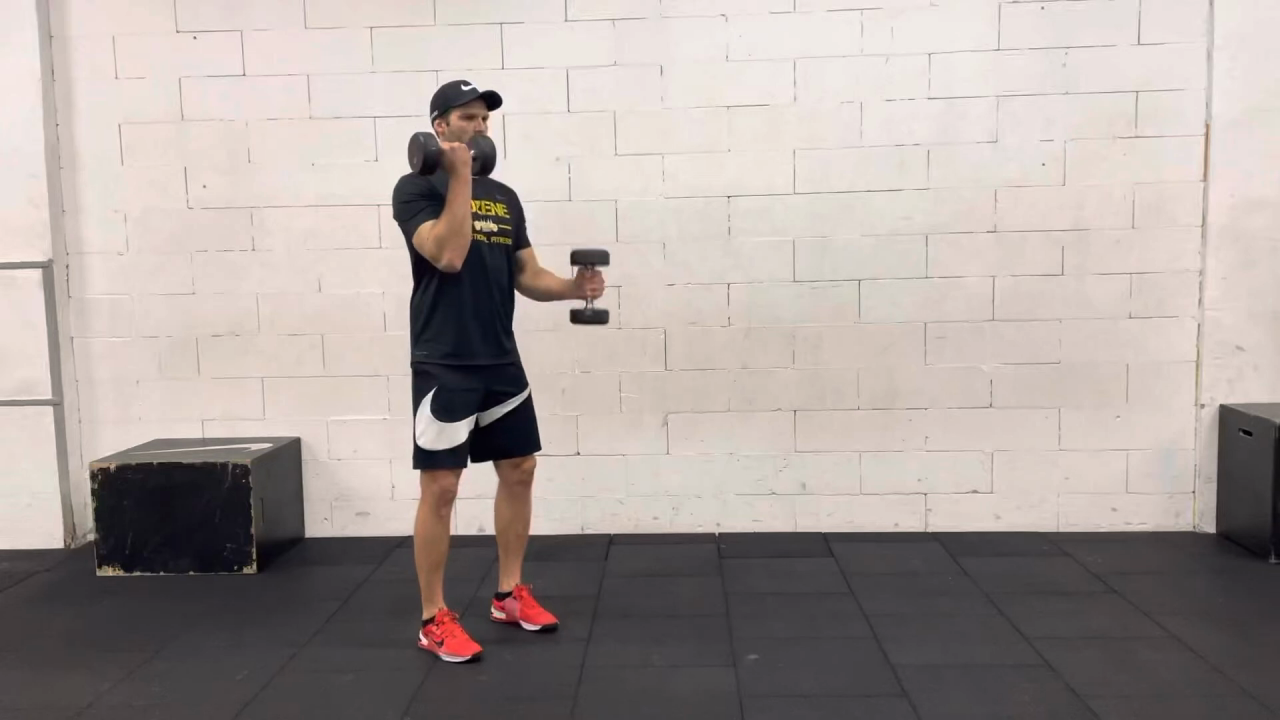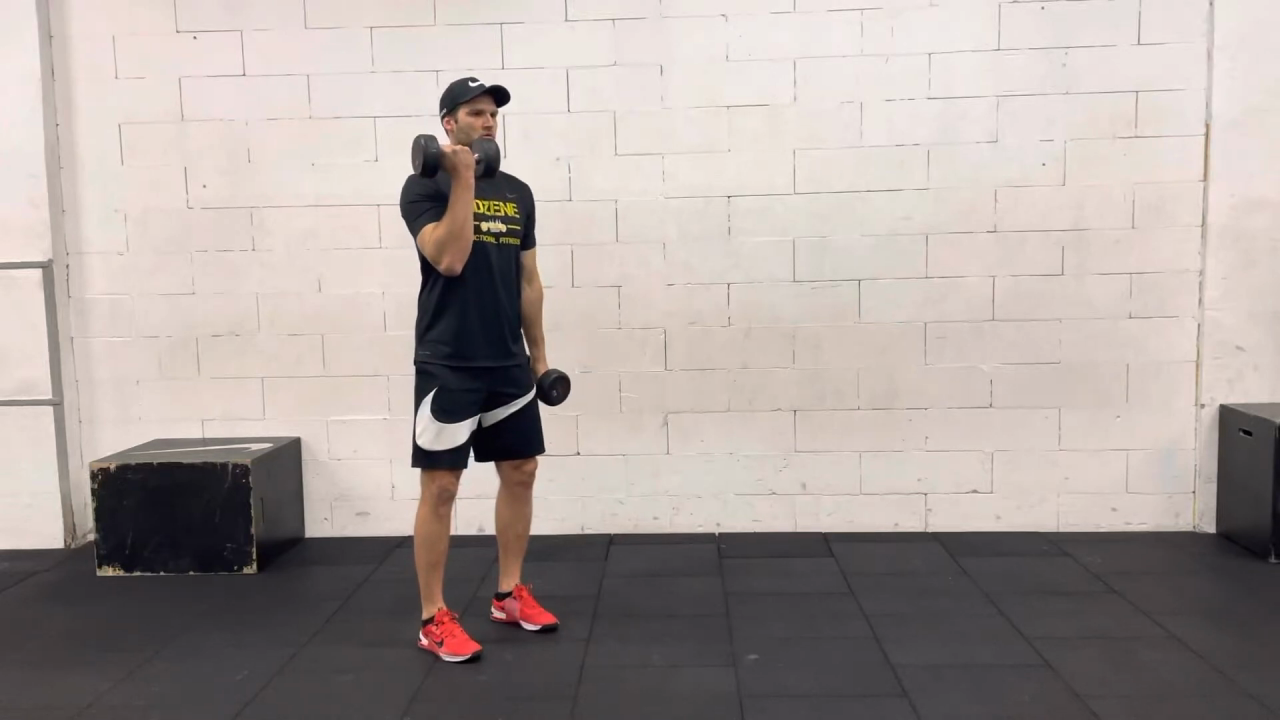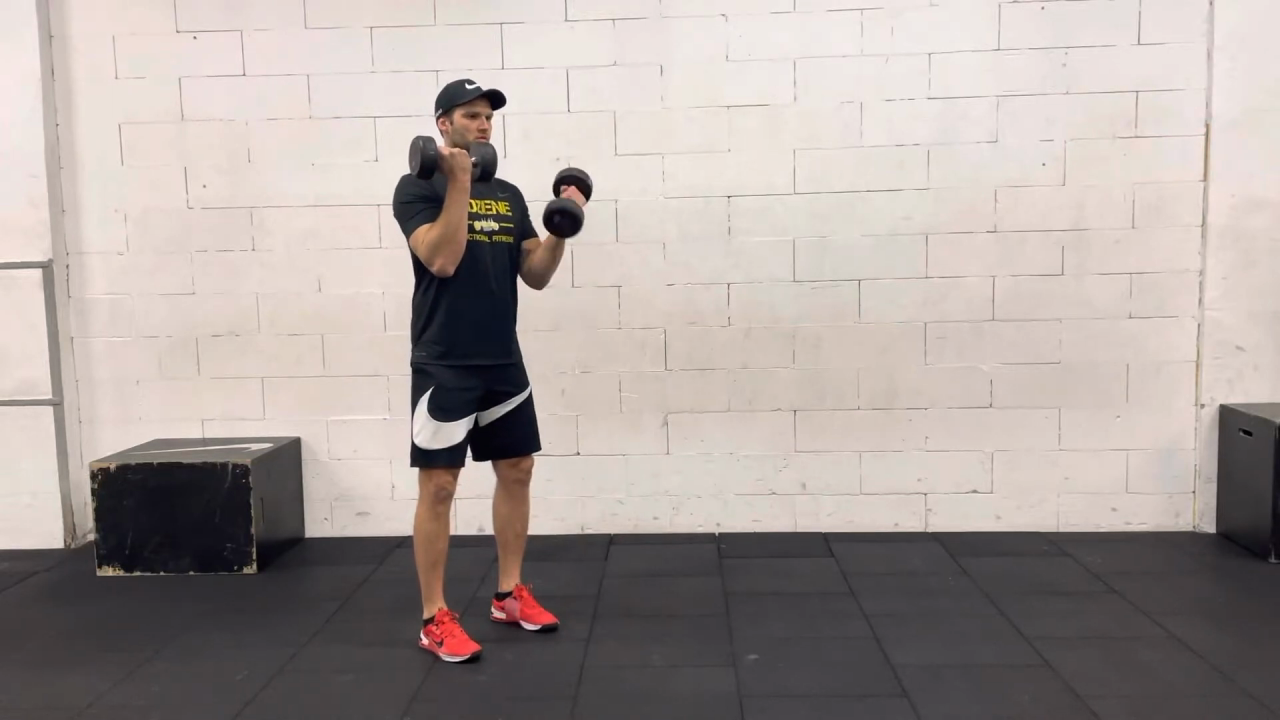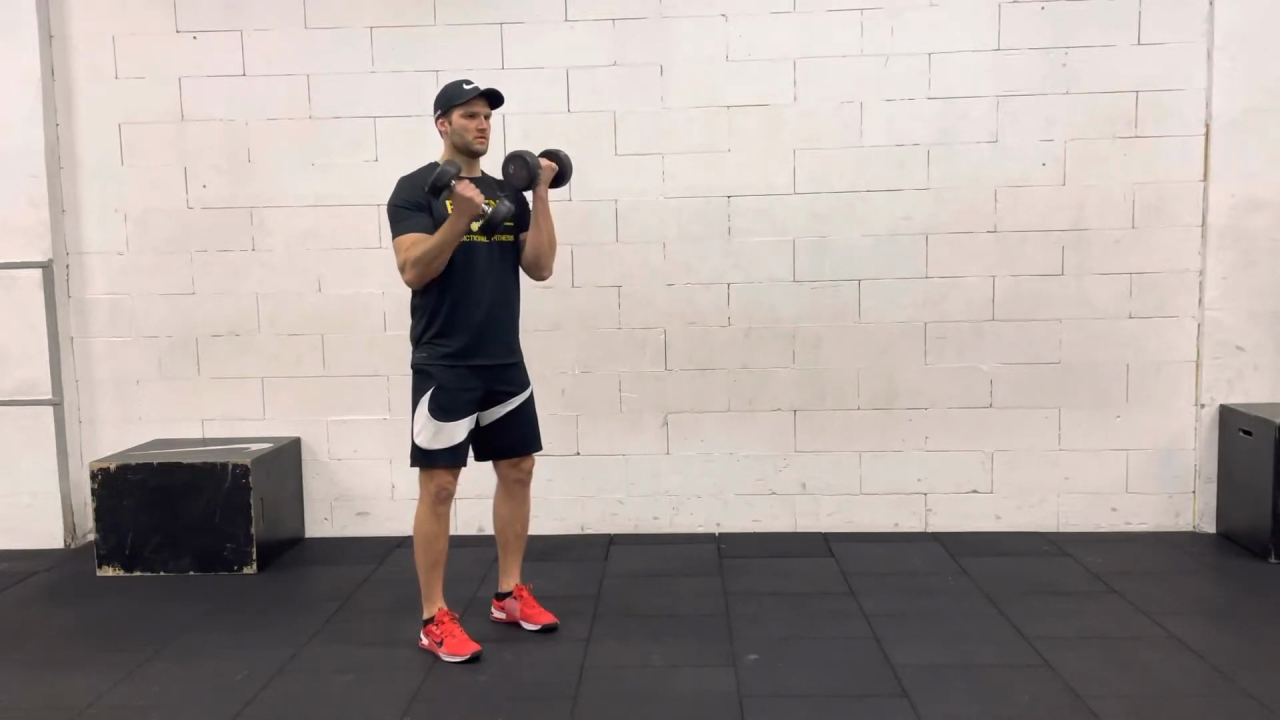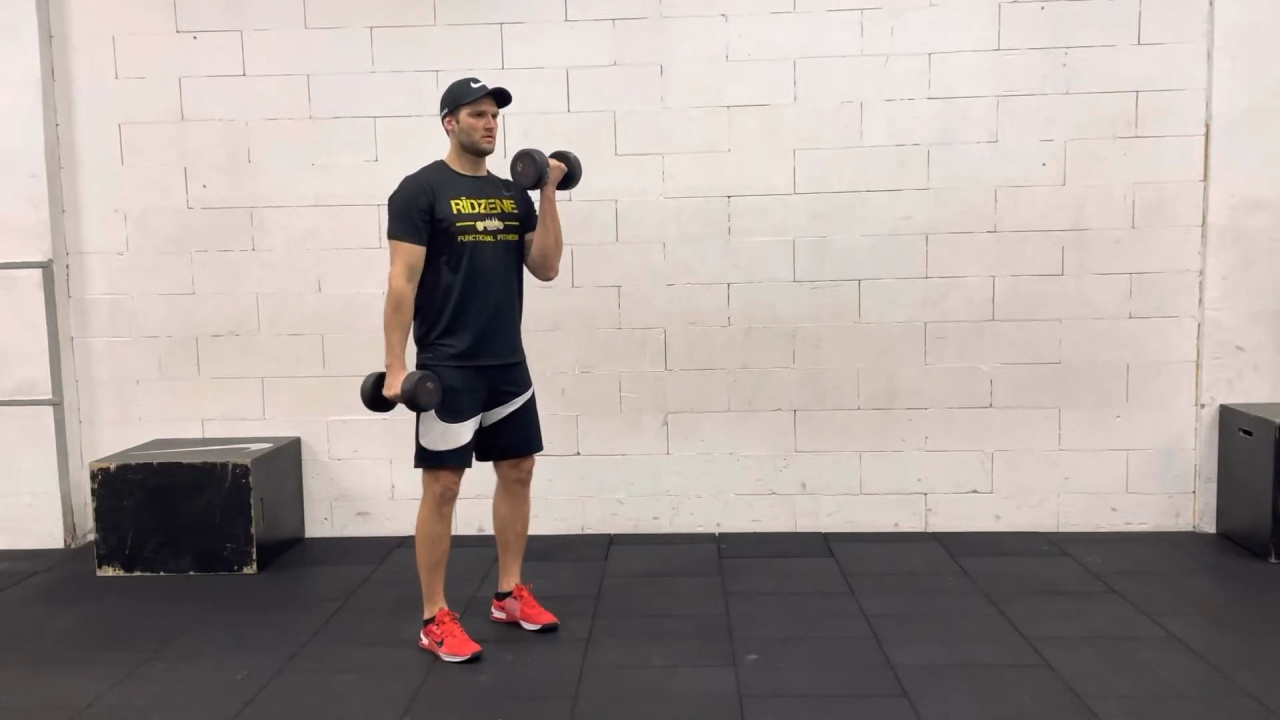
dt=1s
person 1, frame 1
left shoulder: (503, 195)
right shoulder: (417, 188)
left elbow: (525, 276)
right elbow: (448, 256)
left wrist: (572, 286)
right wrist: (460, 176)
left hip: (501, 360)
right hip: (445, 365)
left knee: (519, 471)
right knee: (440, 487)
left ankle: (510, 593)
right ankle: (435, 618)
person 1, frame 2
left shoulder: (517, 192)
right shoulder: (426, 186)
right elbow: (449, 259)
left wrist: (538, 354)
right wrist: (463, 179)
left hip: (507, 362)
right hip: (448, 365)
left knee: (520, 472)
right knee: (440, 487)
left ankle: (509, 593)
right ankle: (434, 618)
person 1, frame 3
left shoulder: (508, 194)
right shoulder: (419, 187)
left elbow: (534, 274)
right elbow: (442, 261)
left wrist: (562, 229)
right wrist: (458, 182)
left hip: (503, 359)
right hip: (445, 364)
left knee: (517, 471)
right knee: (438, 486)
left ankle: (510, 593)
right ankle: (435, 617)
person 1, frame 4
left shoulder: (506, 192)
right shoulder: (417, 188)
left elbow: (540, 267)
right elbow: (414, 271)
left wrist: (540, 194)
right wrist: (458, 218)
left hip: (504, 360)
right hip: (445, 364)
left knee: (517, 472)
right knee: (439, 486)
left ankle: (510, 593)
right ankle: (434, 618)
person 1, frame 5
left shoulder: (513, 194)
right shoulder: (421, 190)
left elbow: (546, 267)
right elbow: (402, 282)
left wrist: (549, 194)
right wrist: (395, 364)
left hip: (507, 362)
right hip: (449, 366)
left knee: (517, 473)
right knee: (442, 487)
left ankle: (510, 593)
right ankle: (435, 618)
